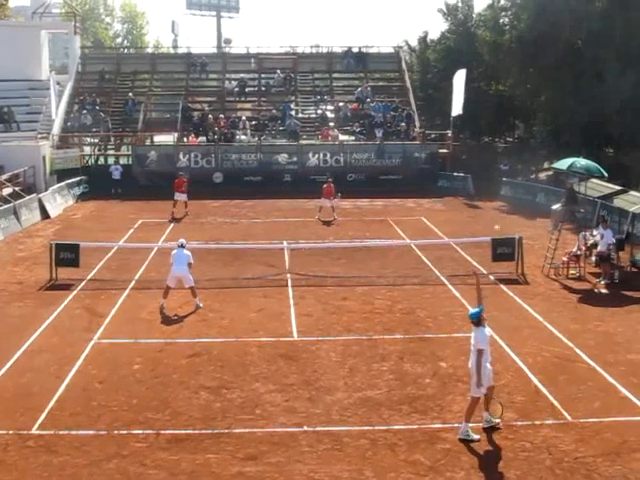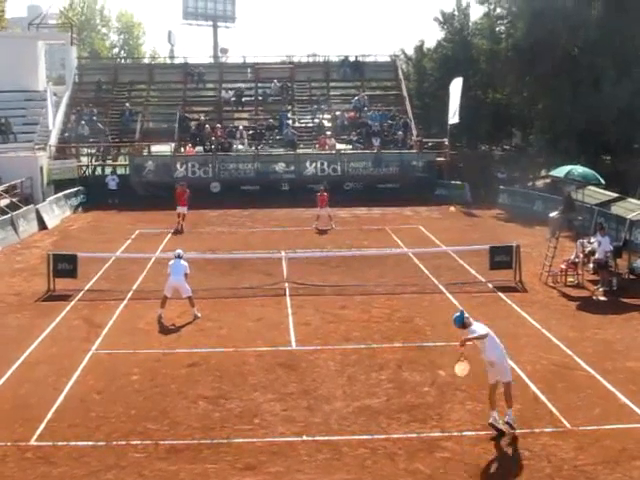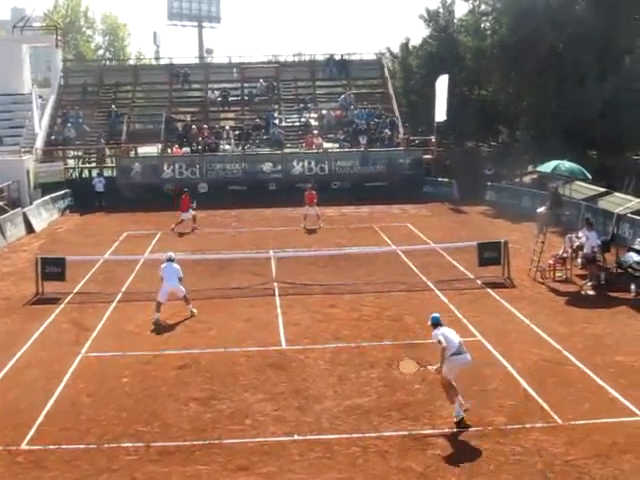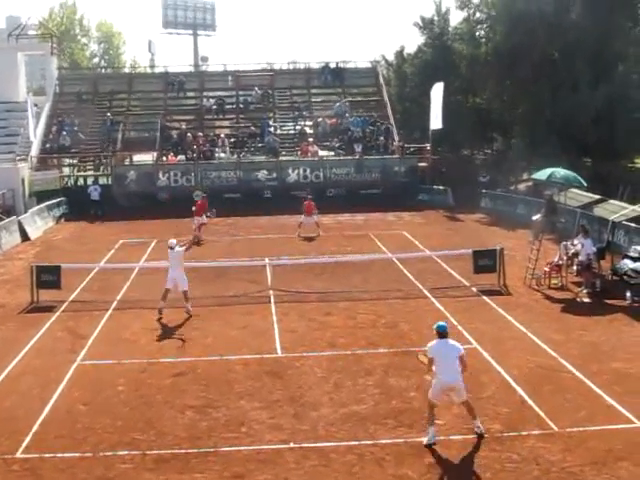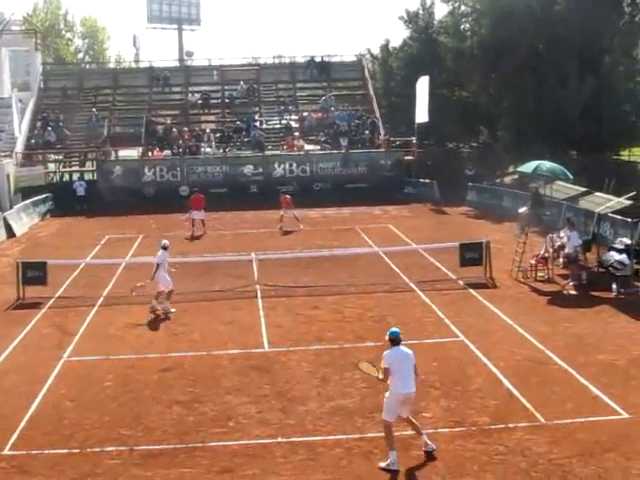
dt=0.7s
person 1, frame 1
left shoulder: (479, 326)
right shoulder: (482, 335)
left elbow: (479, 300)
right elbow: (478, 358)
left wrist: (477, 282)
right wrist: (478, 378)
left hip: (484, 366)
right hip: (479, 369)
left knee: (490, 390)
right knee: (476, 398)
left ankle: (487, 420)
right ankle: (464, 431)
person 1, frame 2
left shoulder: (470, 327)
right shoulder: (474, 331)
right elbow: (484, 334)
right wrist: (467, 339)
left hip: (489, 360)
right hip: (499, 358)
left knee: (492, 388)
right knee: (507, 387)
left ankle: (494, 419)
right ankle: (509, 417)
person 1, frame 3
left shoulder: (436, 333)
right shoulder: (447, 330)
left elbow: (443, 347)
left wrist: (440, 365)
right wrist: (438, 367)
left hip: (455, 359)
right hip: (465, 357)
left knee: (445, 385)
right knee: (447, 381)
left ankle: (458, 414)
right ankle: (461, 404)
person 1, frame 4
left shoulder: (431, 346)
right shoulder: (456, 345)
left elbow: (429, 367)
right elbow: (464, 366)
left hip: (440, 382)
right hip: (456, 381)
left knee: (431, 406)
right knee: (465, 402)
left ankle: (431, 436)
right ankle: (478, 427)
person 1, frame 5
left shoulder: (388, 354)
right shoulder: (409, 352)
left elbow: (385, 378)
right elbow: (415, 374)
left wrist: (380, 378)
left hip: (396, 393)
right hip: (411, 392)
left knee: (387, 426)
right knee: (406, 417)
left ankle: (392, 461)
right ankle: (427, 444)
